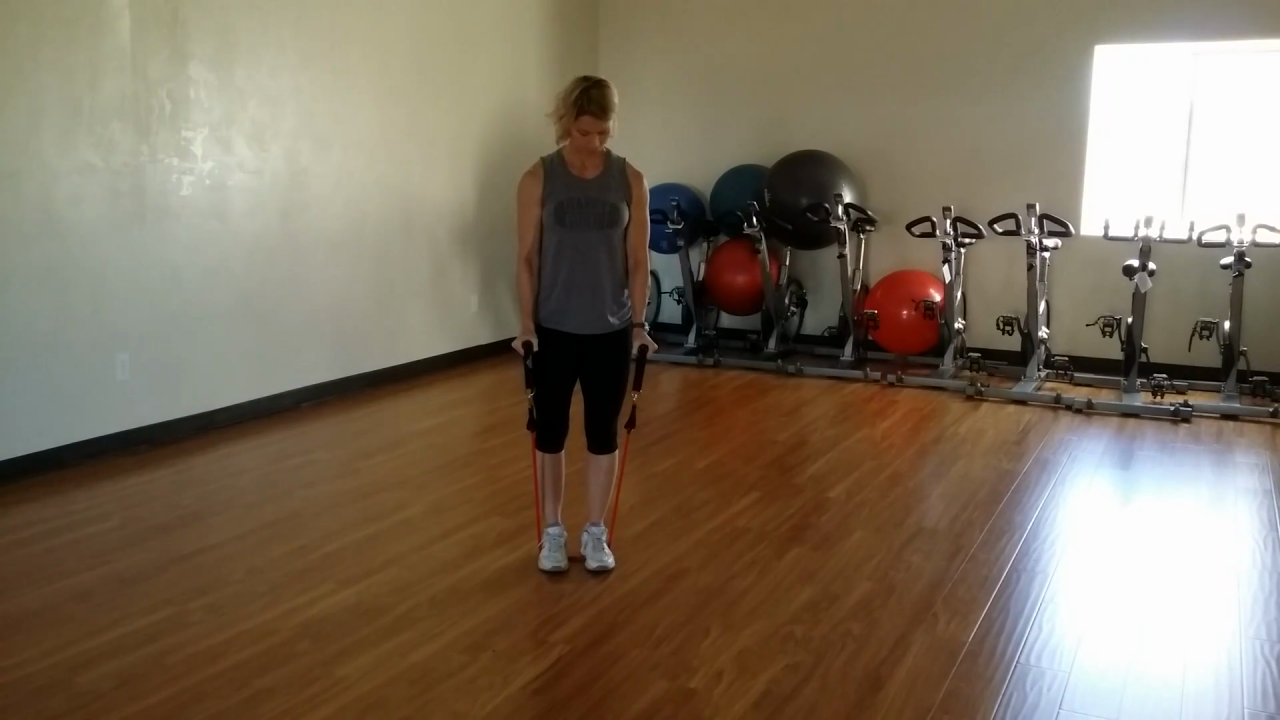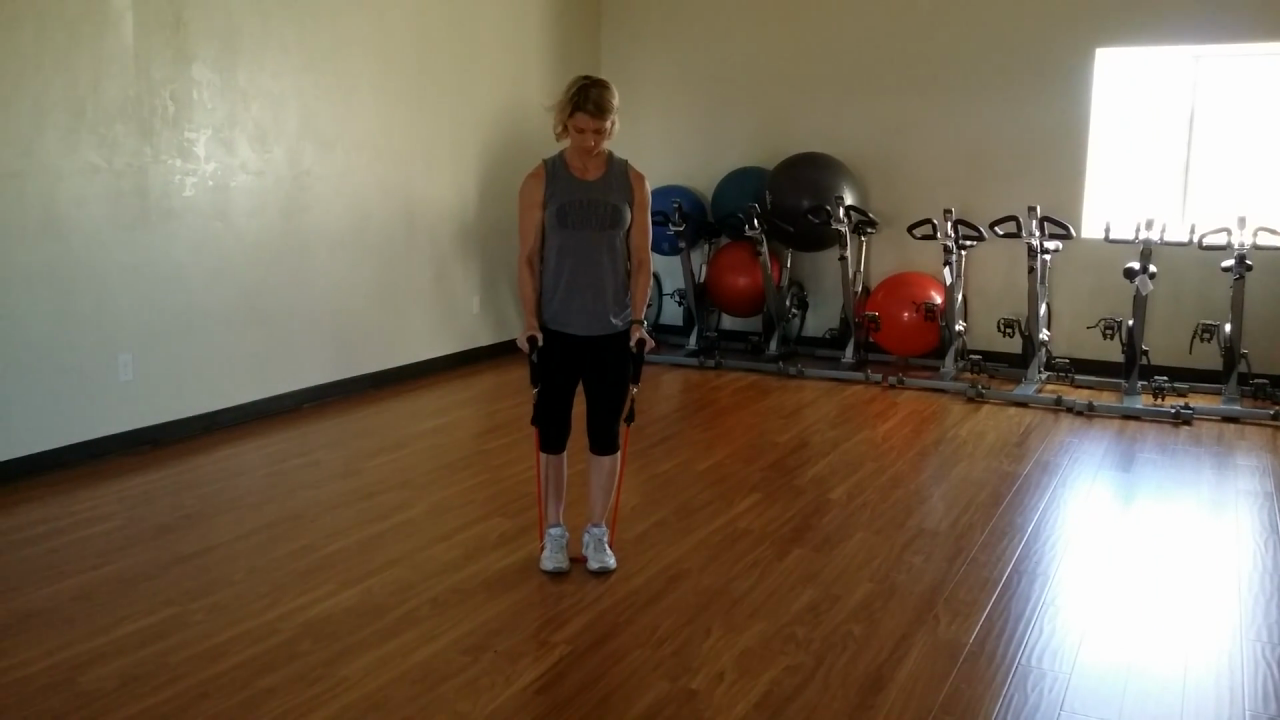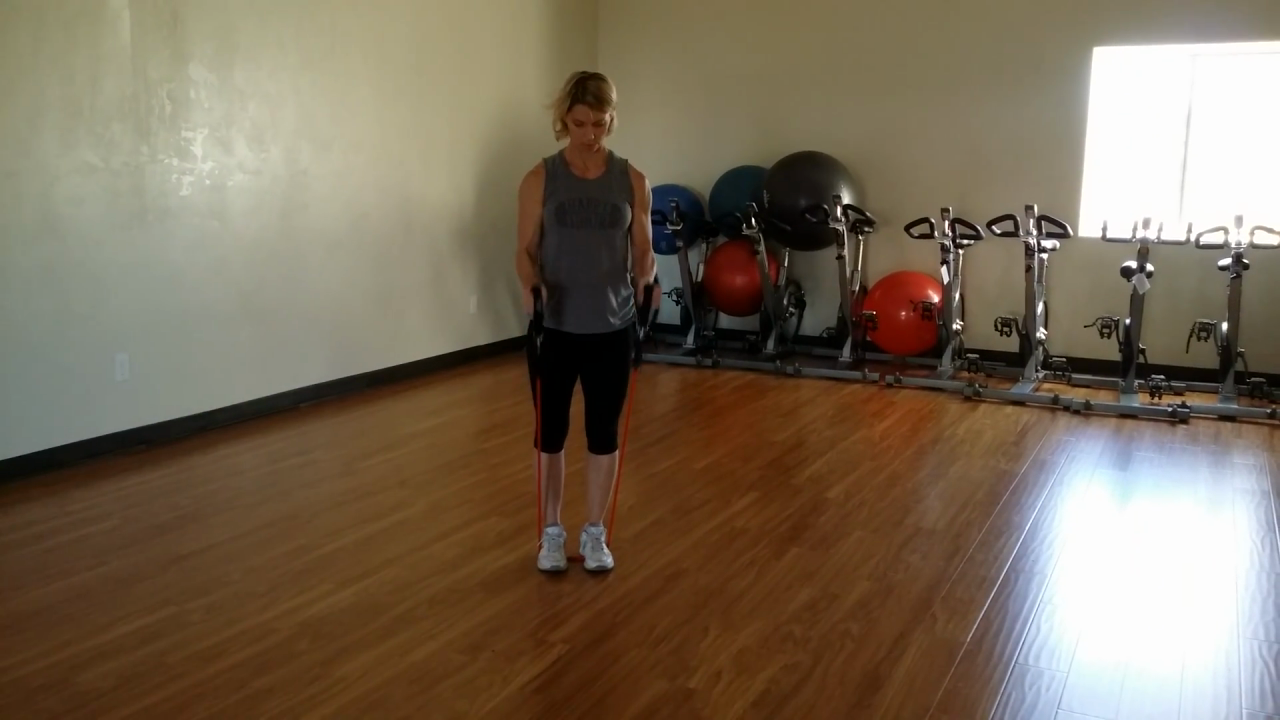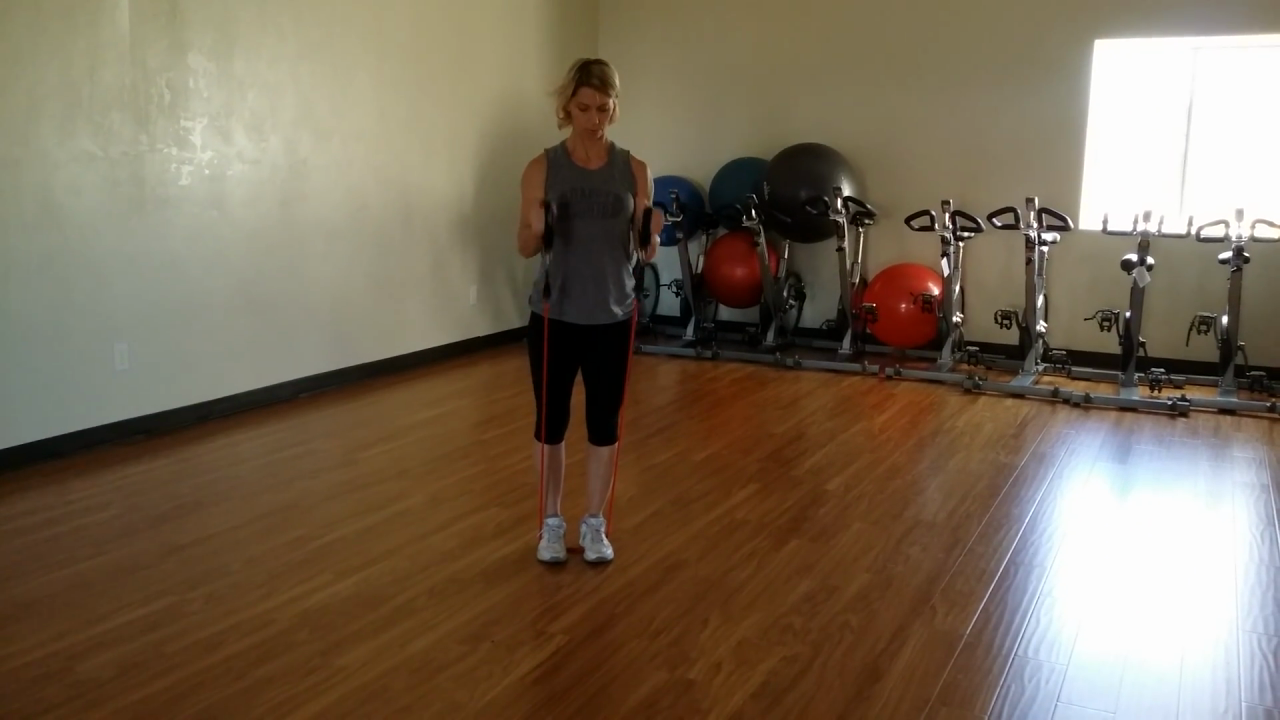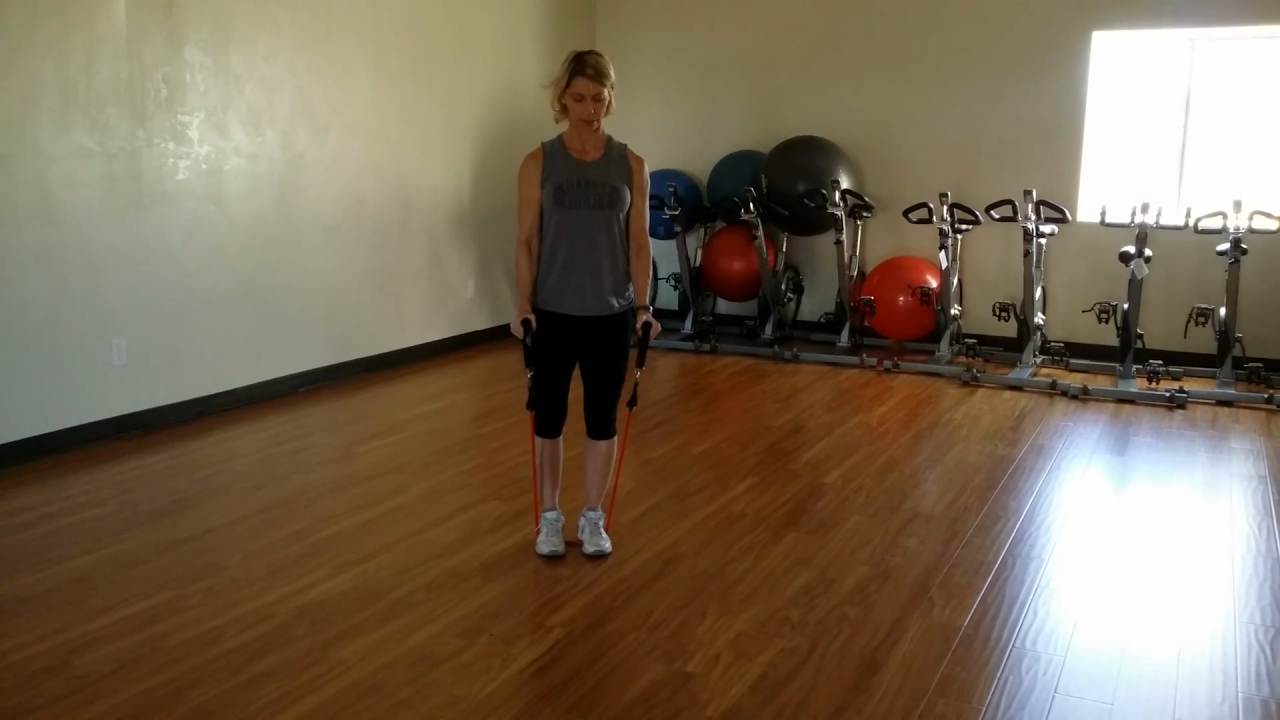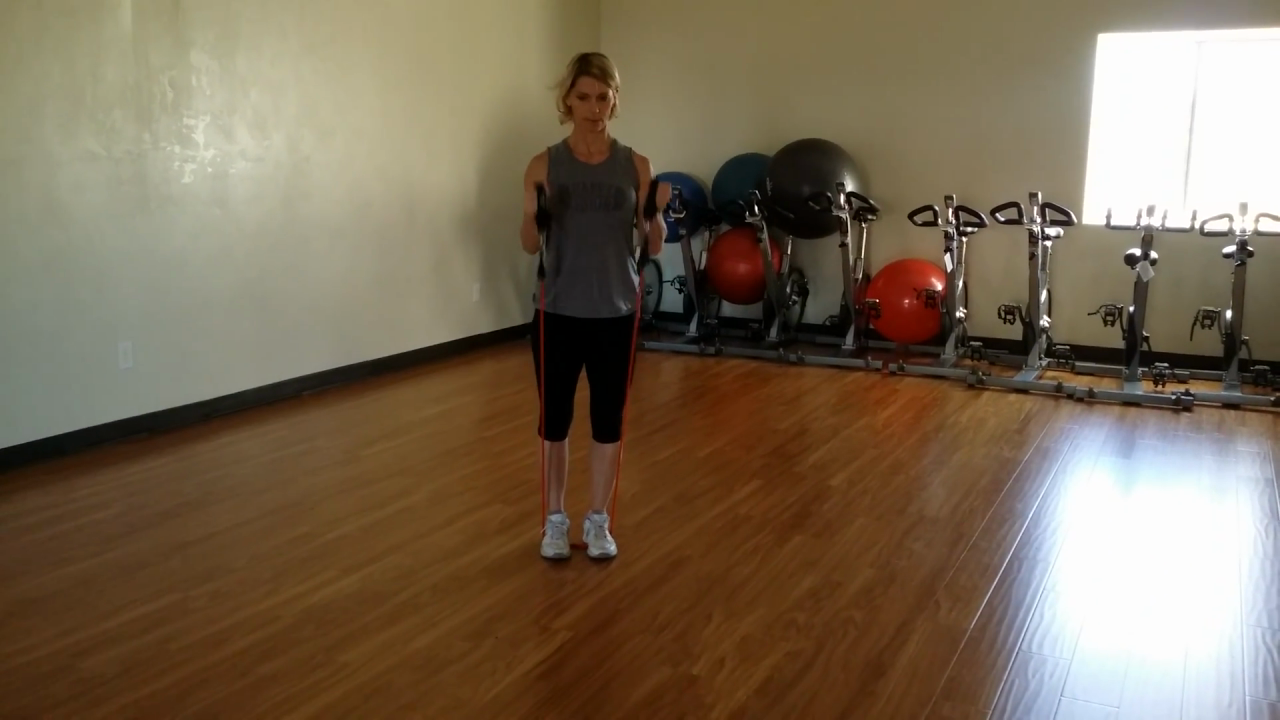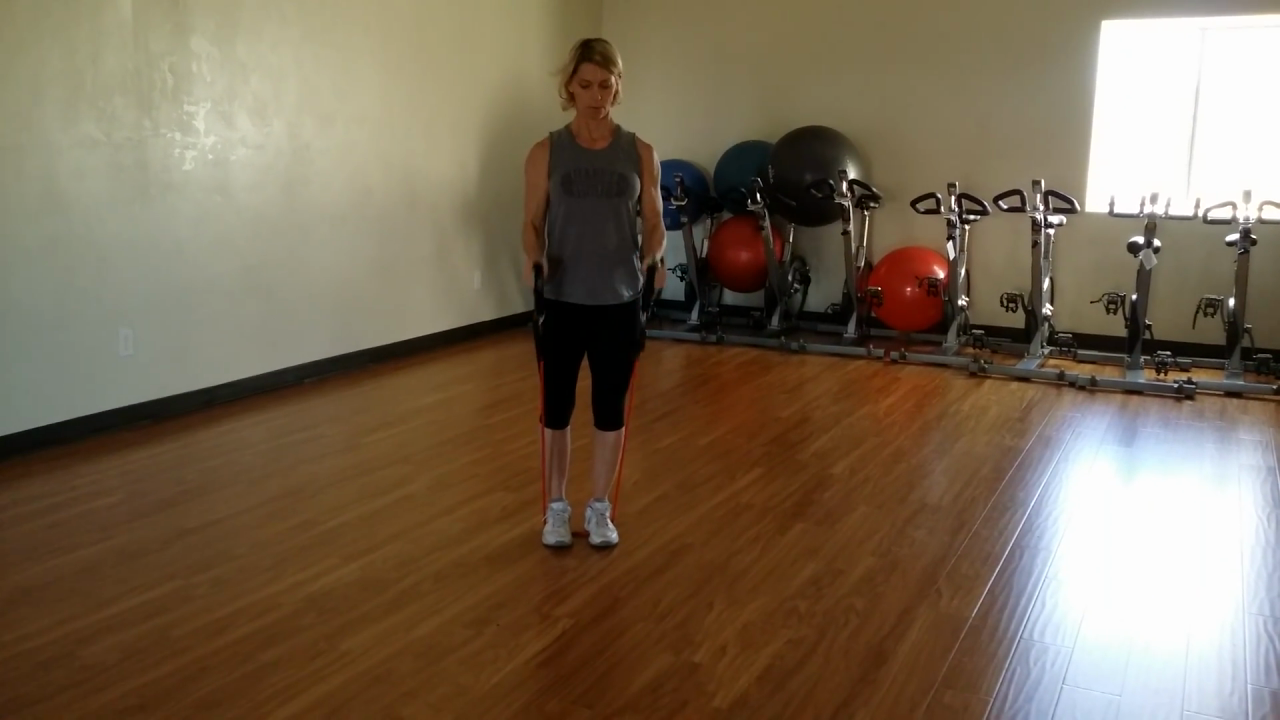
dt=0.7s
person 1, frame 1
left shoulder: (630, 180)
right shoulder: (538, 178)
left elbow: (638, 260)
right elbow: (527, 257)
left wrist: (639, 323)
right wrist: (526, 322)
left hip: (610, 330)
right hip: (553, 329)
left knee: (603, 433)
right knee: (550, 431)
left ankle: (595, 533)
right ankle: (552, 532)
person 1, frame 2
left shoulder: (632, 182)
right shoulder: (541, 180)
left elbow: (641, 260)
right elbow: (529, 258)
left wrist: (637, 319)
right wrist: (531, 319)
left hip: (612, 332)
right hip: (556, 331)
left knee: (605, 434)
right knee: (552, 433)
left ankle: (597, 533)
right ankle: (554, 533)
person 1, frame 3
left shoulder: (632, 180)
right shoulder: (540, 178)
left elbow: (642, 250)
right elbow: (525, 250)
left wrist: (645, 277)
right wrist: (529, 284)
left hip: (612, 329)
right hip: (553, 328)
left knee: (603, 433)
right knee: (551, 432)
left ankle: (595, 533)
right ankle: (552, 532)
person 1, frame 4
left shoulder: (634, 170)
right shoulder: (543, 167)
left elbow: (646, 253)
right elbow: (524, 248)
left wrist: (651, 231)
right wrist: (535, 226)
left hip: (613, 319)
right hip: (554, 317)
left knee: (604, 424)
right knee: (551, 423)
left ankle: (594, 524)
right ankle: (551, 522)
person 1, frame 5
left shoulder: (630, 164)
right shoulder: (539, 162)
left elbow: (639, 241)
right elbow: (526, 241)
left wrist: (642, 304)
right wrist: (523, 305)
left hip: (610, 314)
right hip: (552, 313)
left knee: (602, 418)
right knee: (548, 417)
left ankle: (593, 518)
right ankle: (550, 517)
person 1, frame 6
left shoulder: (636, 166)
right shoulder: (544, 164)
left elbow: (653, 245)
right elbow: (528, 244)
left wrist: (656, 214)
right wrist: (531, 213)
left hip: (616, 315)
right hip: (558, 314)
left knee: (608, 420)
right knee: (555, 420)
left ankle: (598, 521)
right ankle: (555, 519)
person 1, frame 7
left shoulder: (640, 153)
right shoulder: (547, 151)
left elbow: (653, 224)
right elbow: (532, 222)
left wrist: (652, 258)
right wrist: (535, 260)
left hip: (620, 302)
right hip: (561, 302)
left knee: (610, 408)
right knee: (557, 407)
left ankle: (600, 509)
right ankle: (557, 507)
